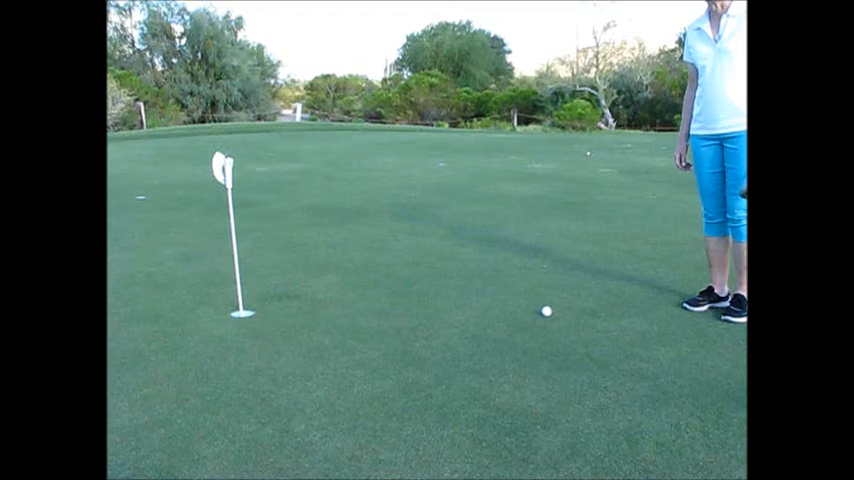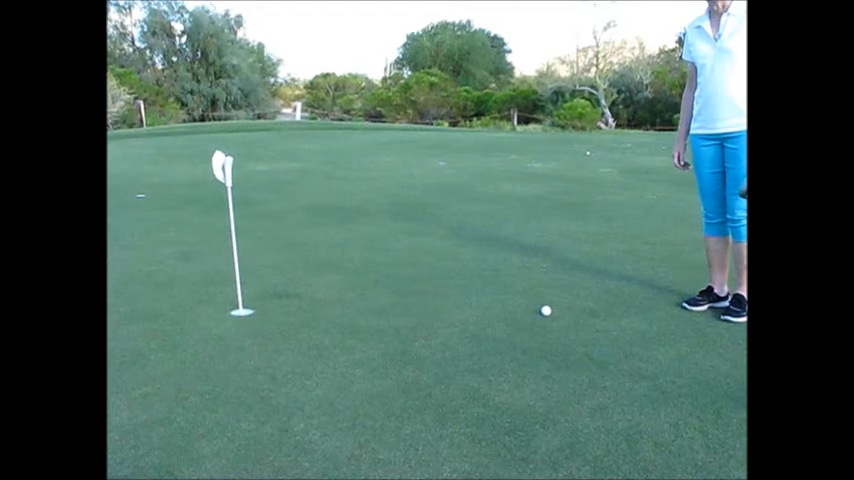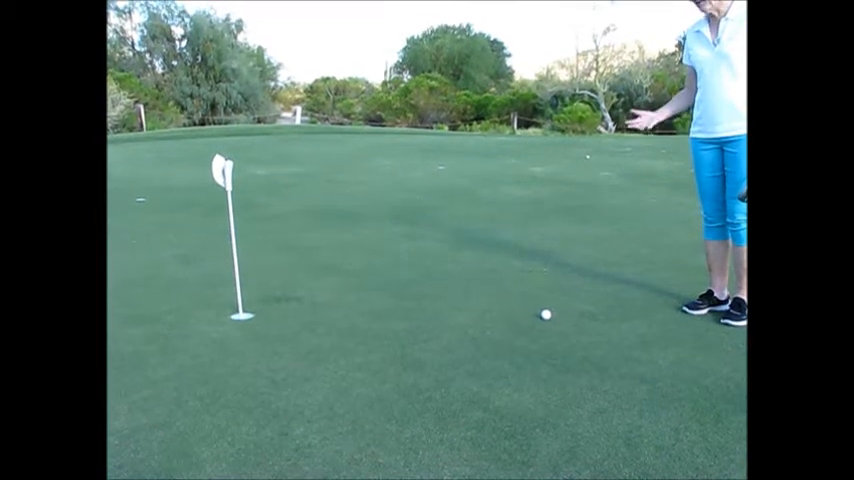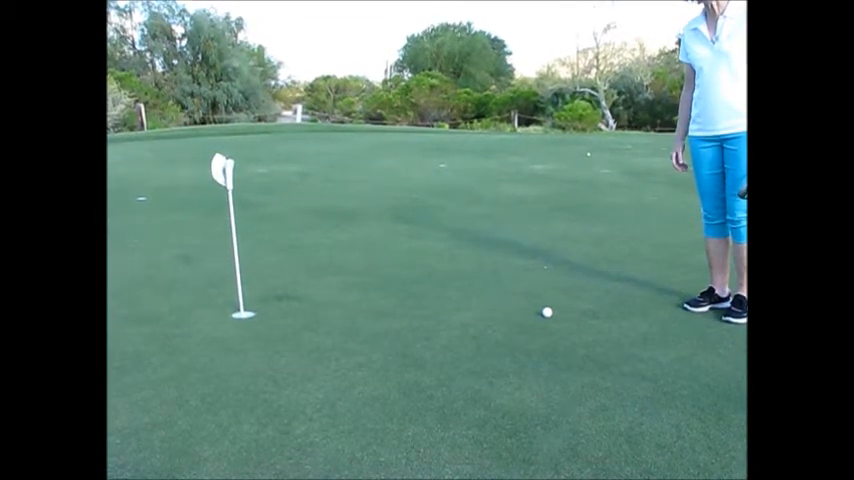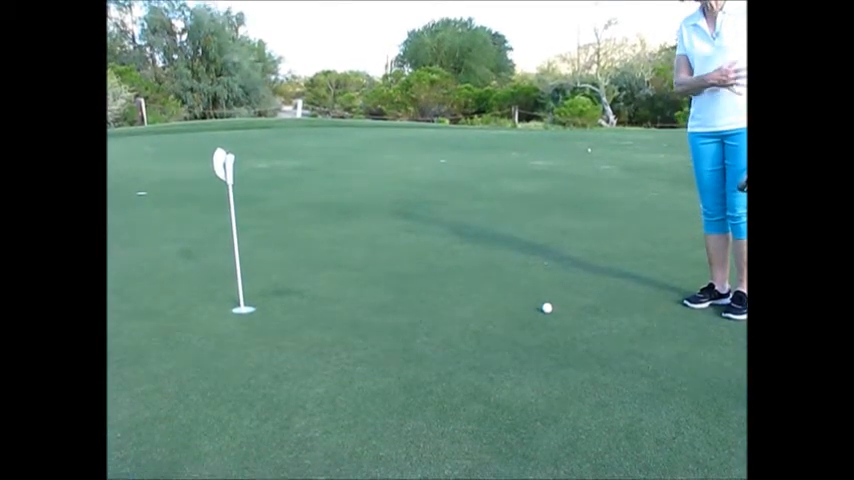
dt=1s
person 1, frame 1
right shoulder: (693, 30)
right wrist: (682, 138)
left hip: (742, 130)
right hip: (704, 133)
left knee: (739, 214)
right knee: (713, 214)
left ankle: (742, 293)
right ankle: (718, 289)
person 1, frame 2
right shoulder: (693, 30)
right wrist: (681, 137)
left hip: (741, 129)
right hip: (704, 133)
left knee: (739, 213)
right knee: (713, 214)
left ankle: (742, 293)
right ankle: (717, 289)
person 1, frame 3
right shoulder: (693, 33)
right wrist: (657, 115)
left hip: (741, 133)
right hip: (704, 136)
left knee: (739, 217)
right knee: (713, 217)
left ankle: (742, 296)
right ankle: (717, 292)
person 1, frame 4
right shoulder: (690, 31)
right wrist: (679, 139)
left hip: (741, 131)
right hip: (703, 135)
left knee: (739, 215)
right knee: (713, 215)
left ankle: (743, 294)
right ankle: (719, 290)
person 1, frame 5
right shoulder: (687, 27)
right elbow: (680, 83)
right wrist: (706, 81)
left hip: (742, 127)
right hip: (702, 131)
left knee: (739, 211)
right knee: (712, 211)
left ankle: (742, 290)
right ankle: (718, 286)
